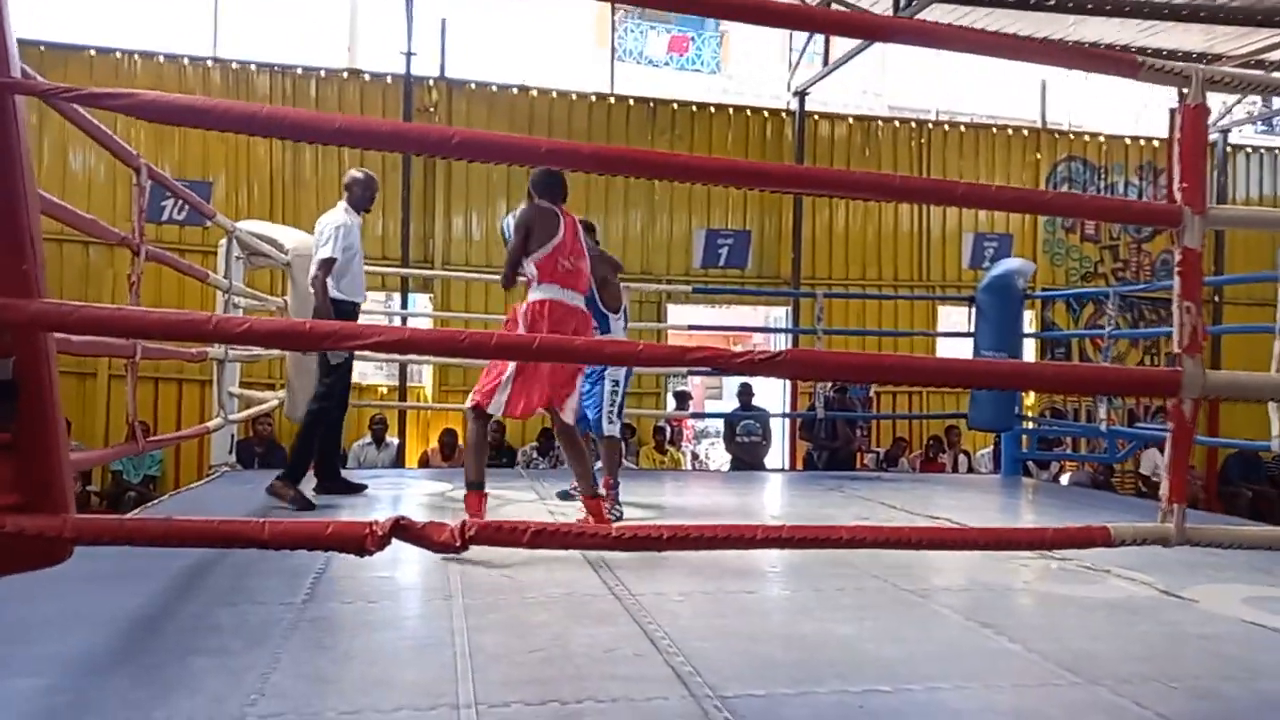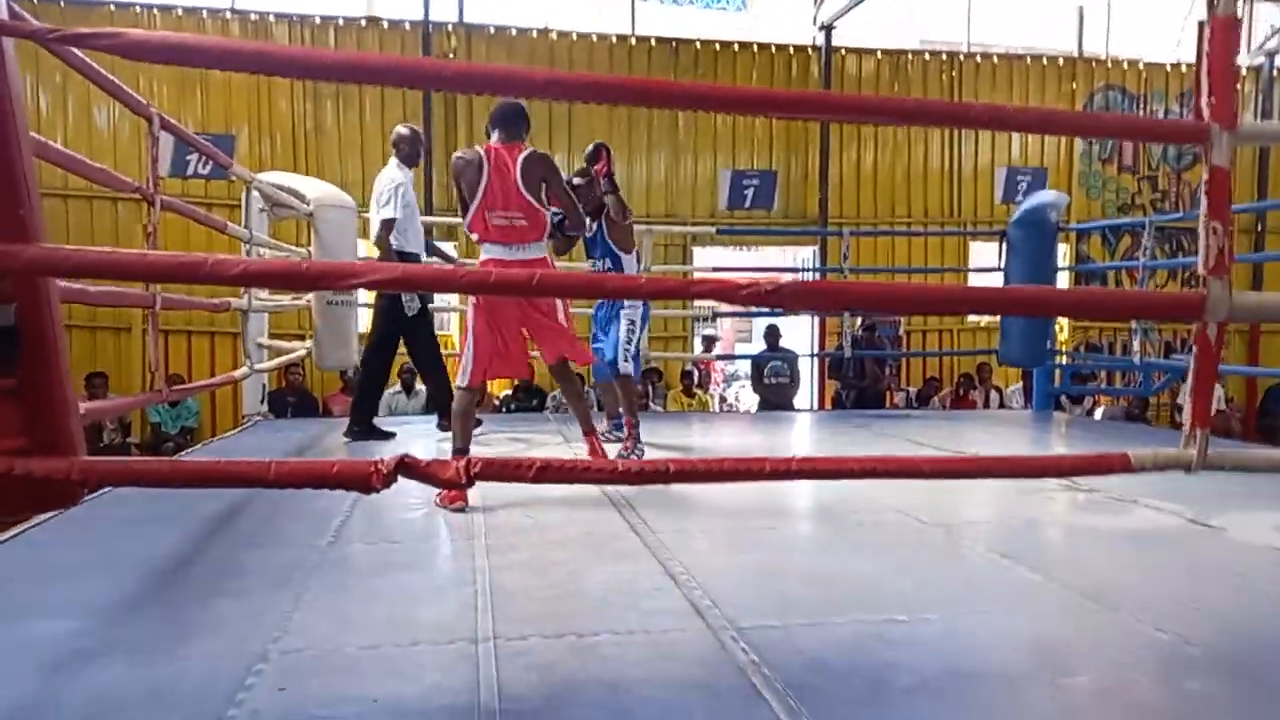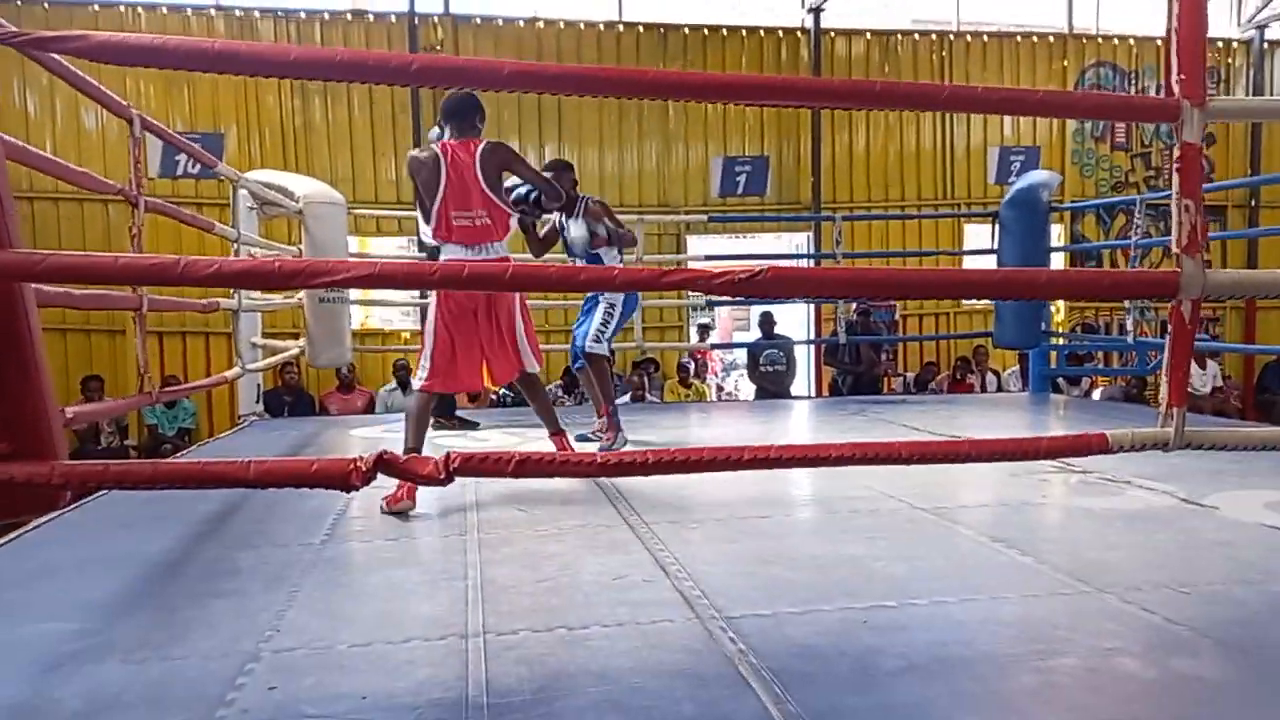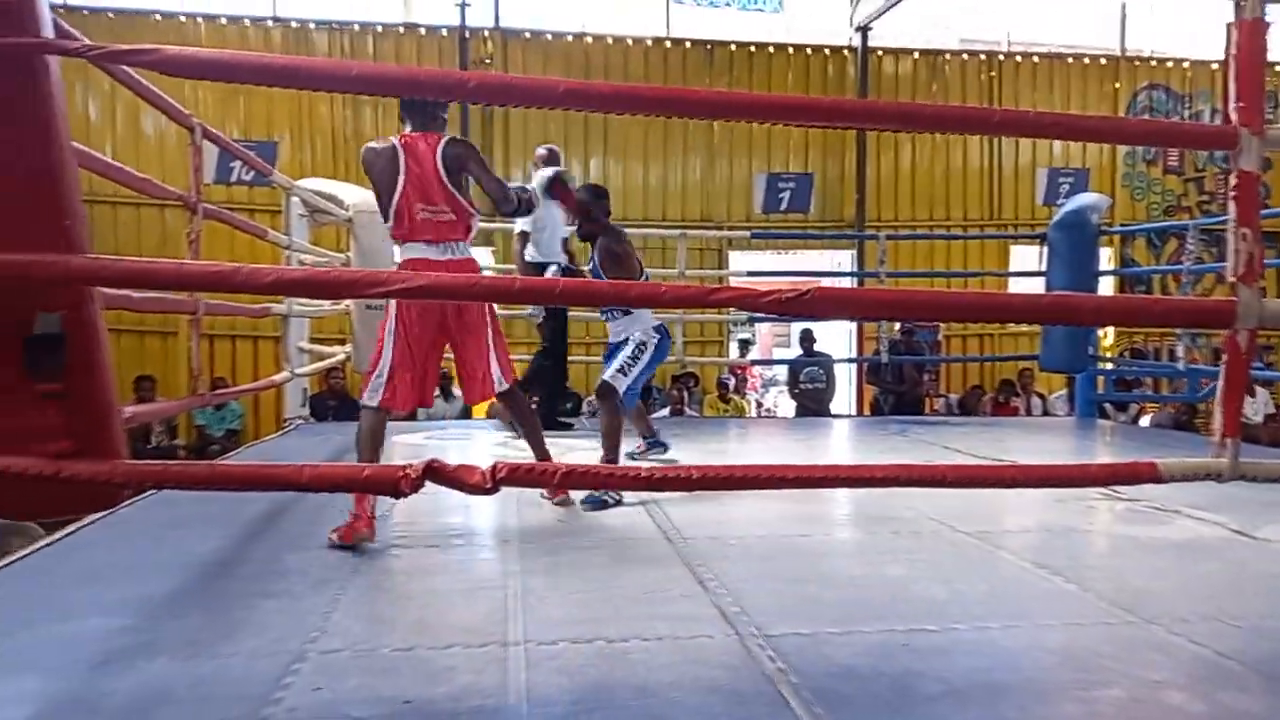
dt=0.5s
person 1, frame 1
left shoulder: (531, 213)
right shoulder: (577, 229)
left elbow: (507, 278)
left hip: (542, 312)
right hip: (577, 322)
left knee: (479, 408)
right knee: (562, 420)
left ankle: (474, 508)
right ankle: (596, 513)
person 1, frame 2
left shoulder: (464, 162)
right shoulder: (538, 162)
left elbow: (471, 227)
right elbow: (578, 222)
right wrist: (564, 238)
left hip: (493, 270)
right hip: (536, 269)
left knee: (472, 376)
right knee: (564, 360)
right ankle: (595, 450)
person 1, frame 3
left shoulder: (422, 161)
right shoulder: (495, 153)
right elbow: (555, 196)
right wrist: (532, 205)
right hip: (497, 270)
left knee: (430, 379)
right knee: (522, 369)
left ankle: (407, 479)
right ankle: (562, 447)
person 1, frame 4
left shoulder: (375, 154)
right shoulder: (455, 149)
right elbow: (507, 205)
right wrist: (536, 194)
left hip: (414, 275)
right hip: (462, 274)
left knee: (378, 396)
right knee: (503, 385)
left ankle: (363, 511)
person 2, frame 1
left shoulder: (350, 224)
right shoulder: (338, 223)
right elbow: (320, 278)
right wrist: (329, 324)
left hip: (344, 315)
right hip: (336, 315)
left knee: (336, 400)
right knee: (327, 399)
left ankle: (328, 475)
right ankle: (287, 479)
person 2, frame 2
left shoulder: (400, 179)
right shoulder: (394, 180)
left elbow: (413, 236)
right elbow: (381, 236)
left wrist: (452, 260)
right hip: (401, 266)
left knee: (389, 346)
right knee: (416, 345)
left ankle: (362, 421)
right ankle: (432, 415)
person 2, frame 3
left shoulder: (433, 175)
right shoulder: (442, 178)
right elbow: (444, 232)
left hip: (443, 259)
right hip: (448, 260)
left knee: (453, 335)
right knee: (453, 336)
left ankle: (442, 406)
right ankle: (442, 410)
person 2, frame 4
left shoulder: (557, 200)
right elbow: (520, 245)
left wrist: (577, 272)
left hip: (556, 276)
right hip: (539, 273)
left knee: (558, 347)
right knee: (553, 345)
left ankle: (546, 414)
person 3, frame 1
left shoulder: (602, 272)
left elbow: (616, 268)
left wrist: (590, 250)
left hip: (611, 361)
left knee: (605, 424)
right knee: (577, 422)
left ankle: (611, 497)
person 3, frame 2
left shoulder: (615, 215)
right shoulder: (582, 221)
left elbow: (622, 217)
left wrist: (606, 175)
left hip: (630, 302)
right hip: (604, 304)
left knee: (620, 364)
right knee: (603, 371)
left ankle: (633, 441)
right ankle: (614, 426)
person 3, frame 3
left shoulder: (593, 208)
right shoulder: (559, 217)
left elbow: (630, 238)
right elbow: (538, 250)
left wrist: (608, 237)
right wrist: (525, 221)
left hip: (616, 292)
right hip: (595, 294)
left knee: (591, 348)
right knee: (580, 361)
left ankle: (613, 425)
right ankle: (603, 423)
person 3, frame 4
left shoulder: (614, 241)
right shoulder: (590, 249)
left elbow: (626, 278)
left hip: (646, 337)
right hip: (623, 337)
left knee: (608, 392)
right knee: (621, 397)
right ankle: (651, 440)
